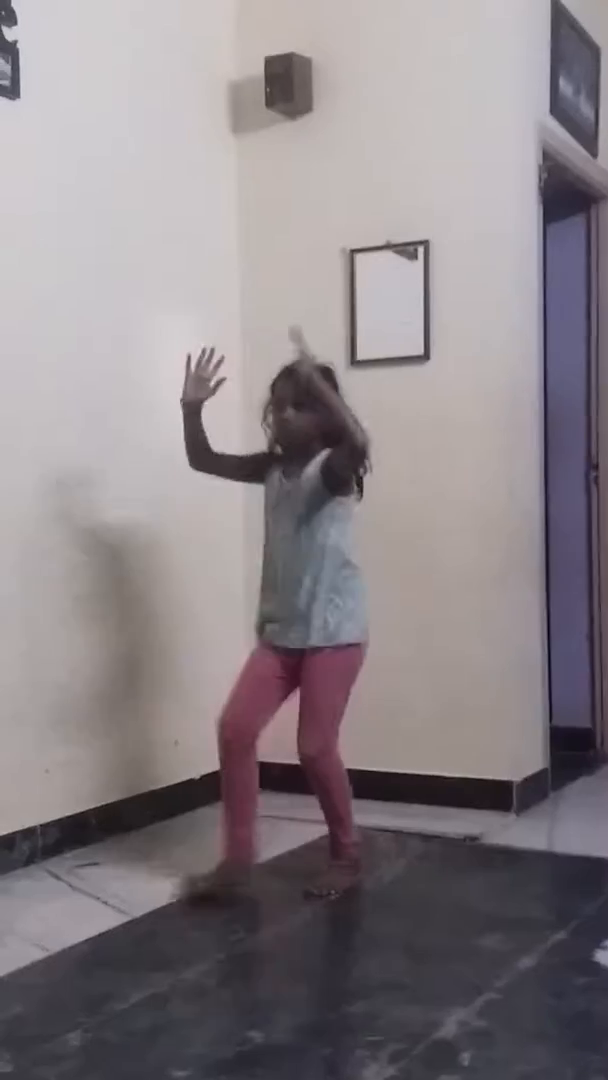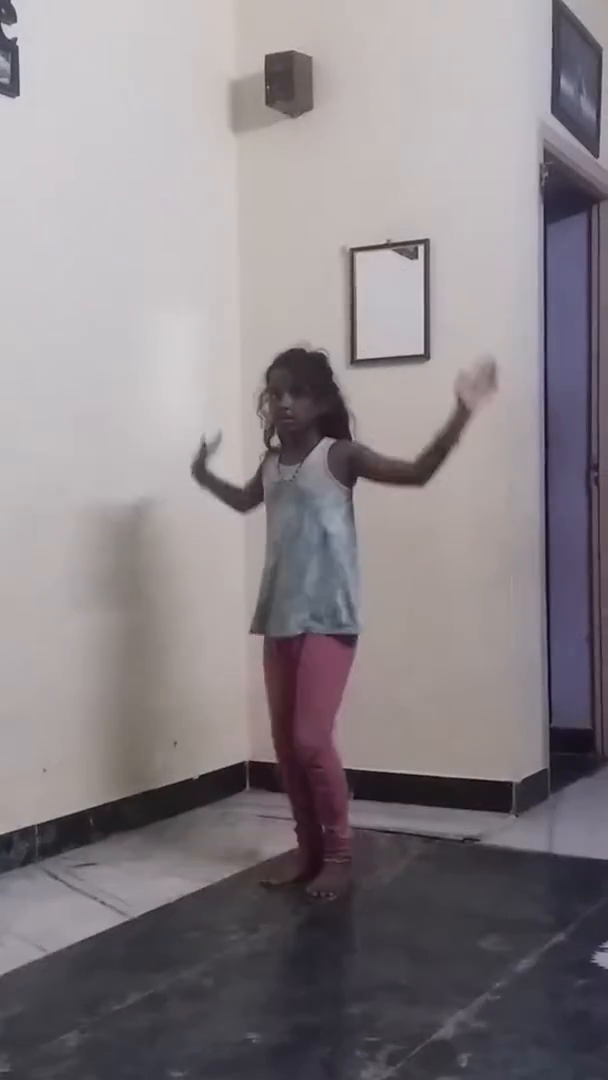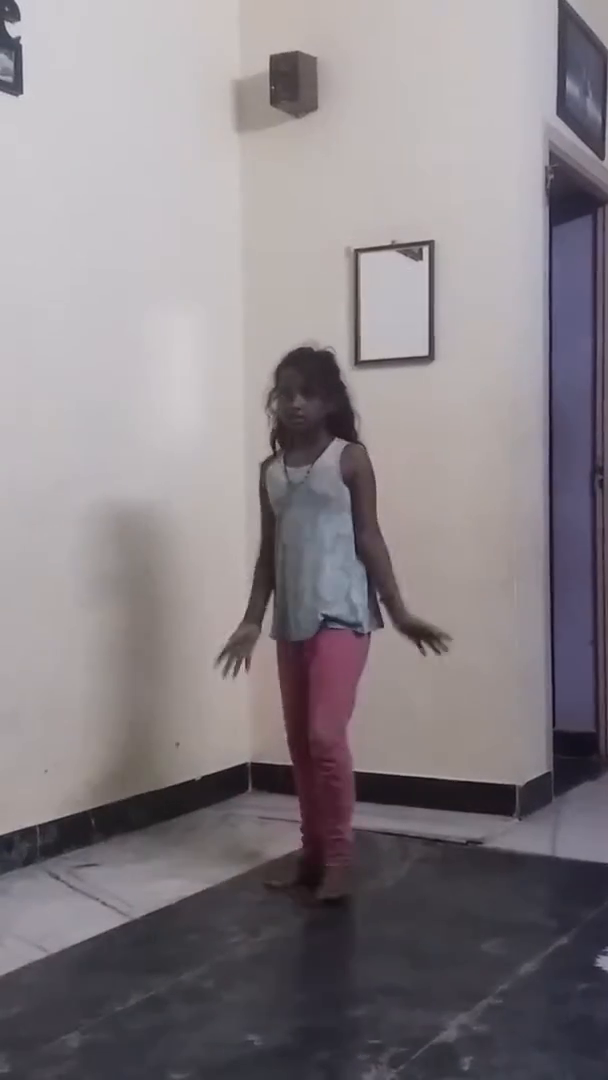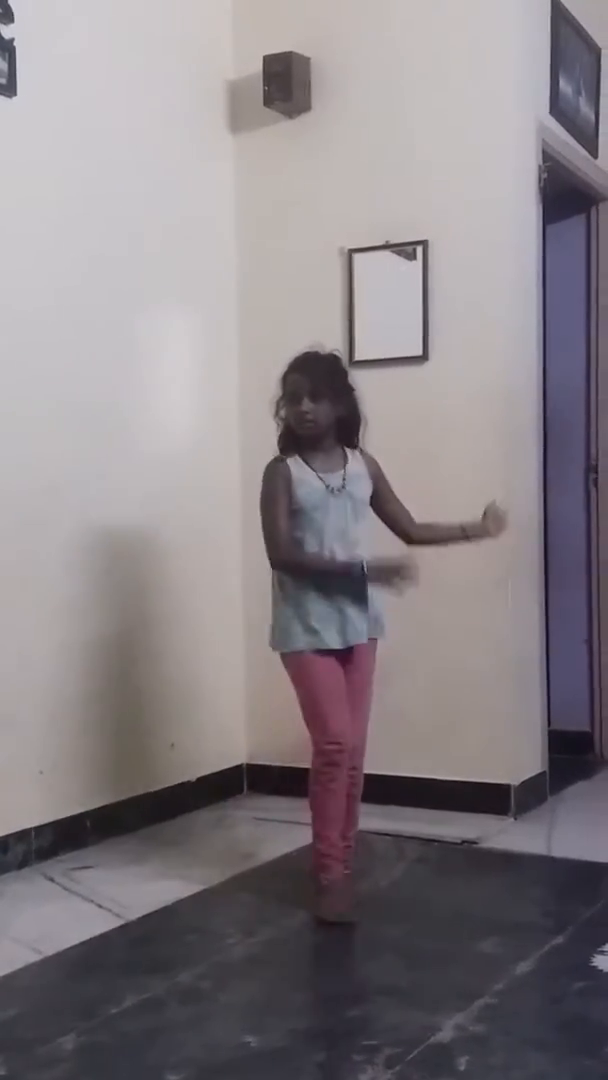
dt=0.5s
person 1, frame 1
left shoulder: (337, 467)
right shoulder: (271, 467)
left elbow: (360, 446)
right elbow: (203, 460)
left wrist: (317, 382)
right wrist: (192, 406)
left hip: (333, 628)
right hip: (281, 629)
left knee: (316, 745)
right knee: (234, 729)
left ankle: (346, 856)
right ankle: (236, 861)
person 1, frame 2
left shoulder: (337, 455)
right shoulder: (269, 462)
left elbow: (415, 473)
left wrist: (460, 415)
right wrist: (206, 476)
left hip: (327, 616)
right hip: (278, 616)
left knee: (311, 738)
right knee: (285, 742)
left ankle: (339, 854)
right ankle: (311, 848)
person 1, frame 3
left shoulder: (350, 458)
right shoulder: (270, 470)
left elbow: (369, 540)
right elbow: (269, 552)
left wrist: (400, 613)
right wrist: (250, 623)
left hip: (341, 616)
right hip: (291, 621)
left knee: (325, 735)
right knee: (299, 742)
left ankle: (338, 857)
right ankle: (314, 850)
person 1, frame 4
left shoulder: (363, 467)
right shoulder: (280, 472)
left elbow: (408, 528)
right elbow: (279, 552)
left wrist: (474, 529)
right wrist: (360, 571)
left hip: (354, 626)
right hip: (305, 626)
left knee: (351, 749)
right knee: (336, 742)
left ankle: (335, 867)
right ankle: (331, 876)
